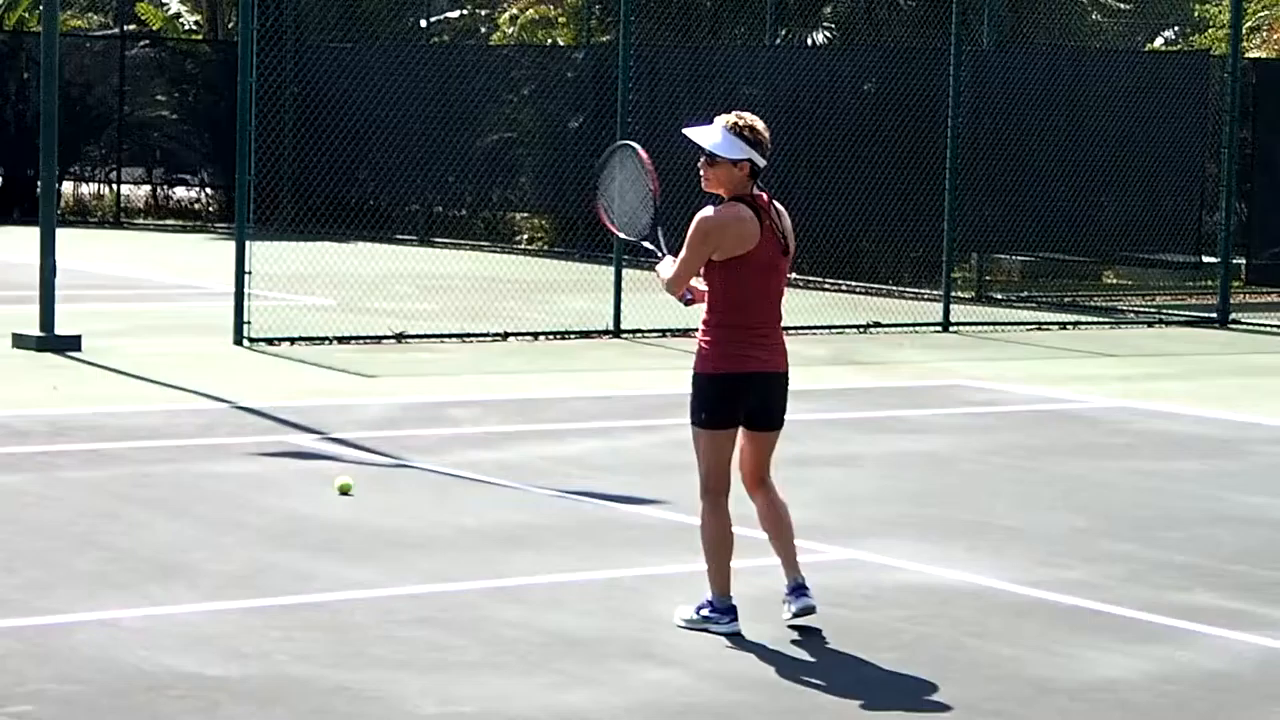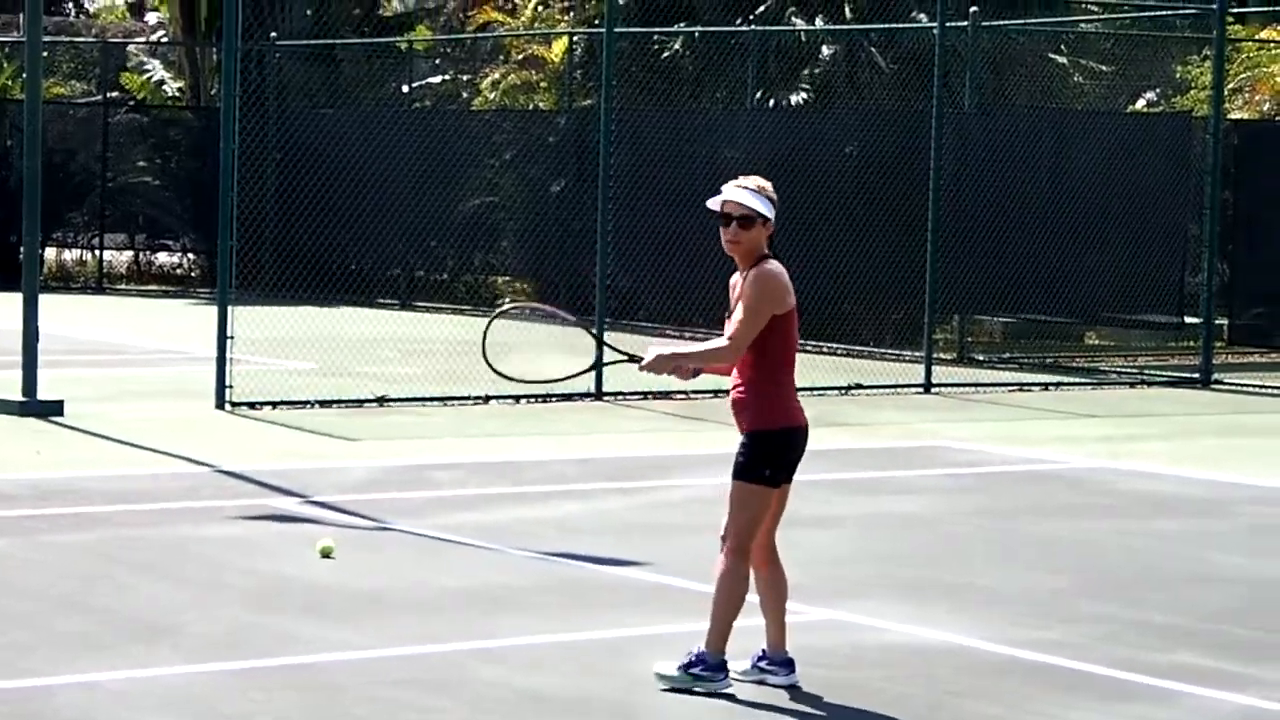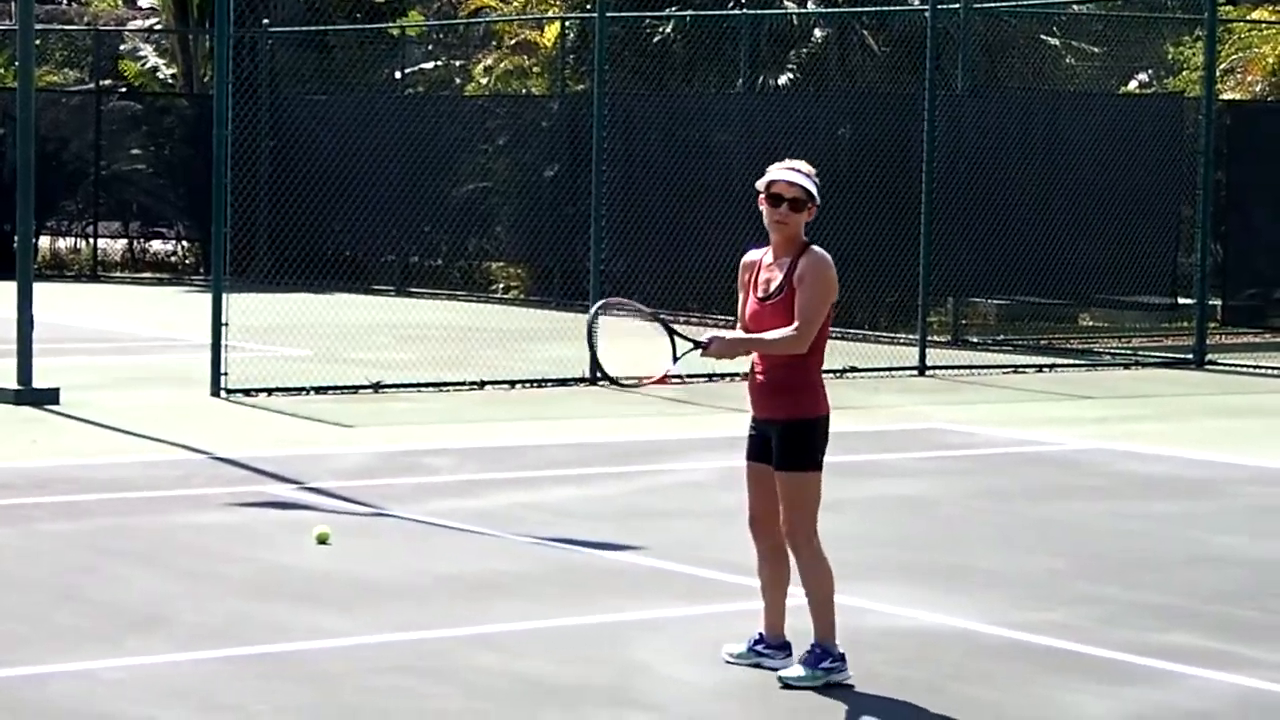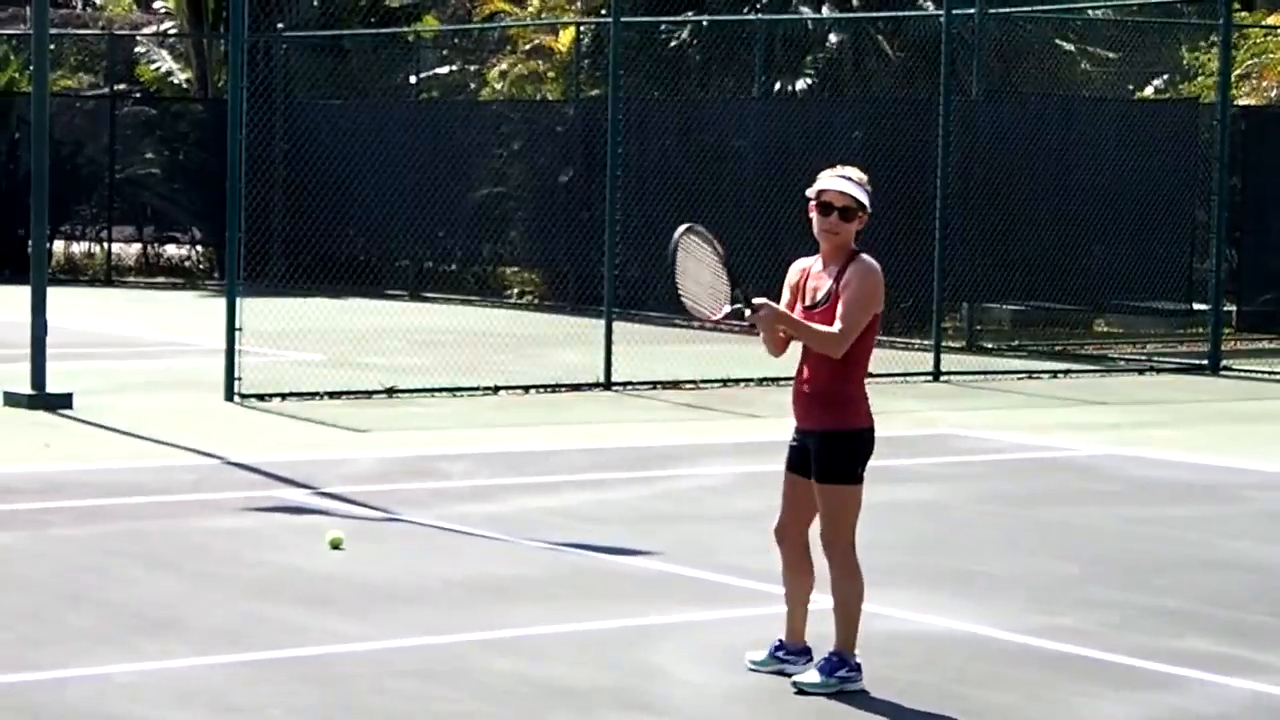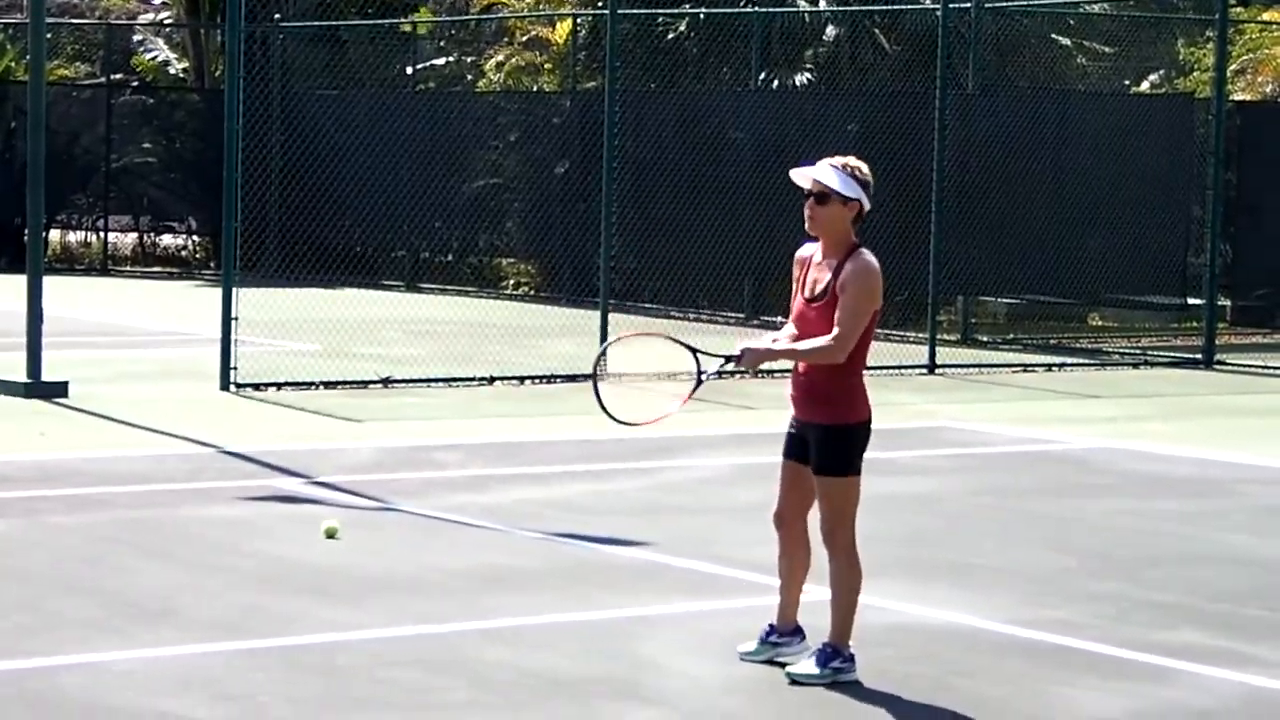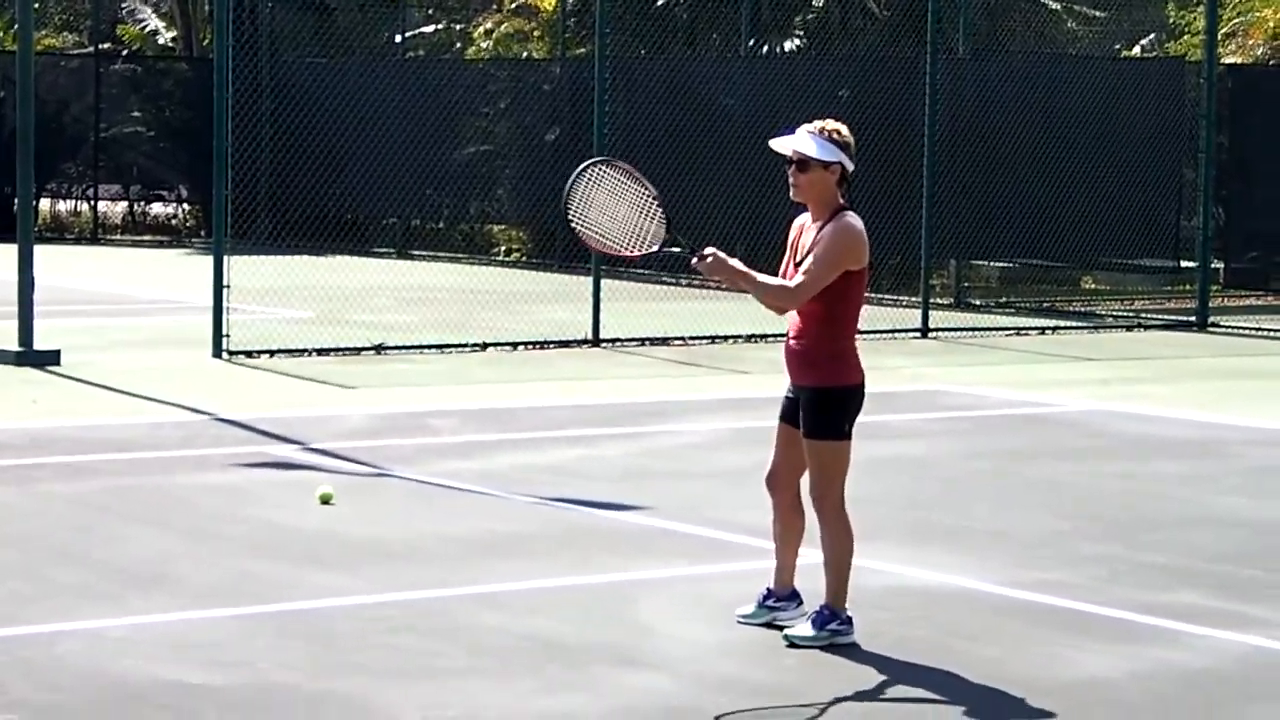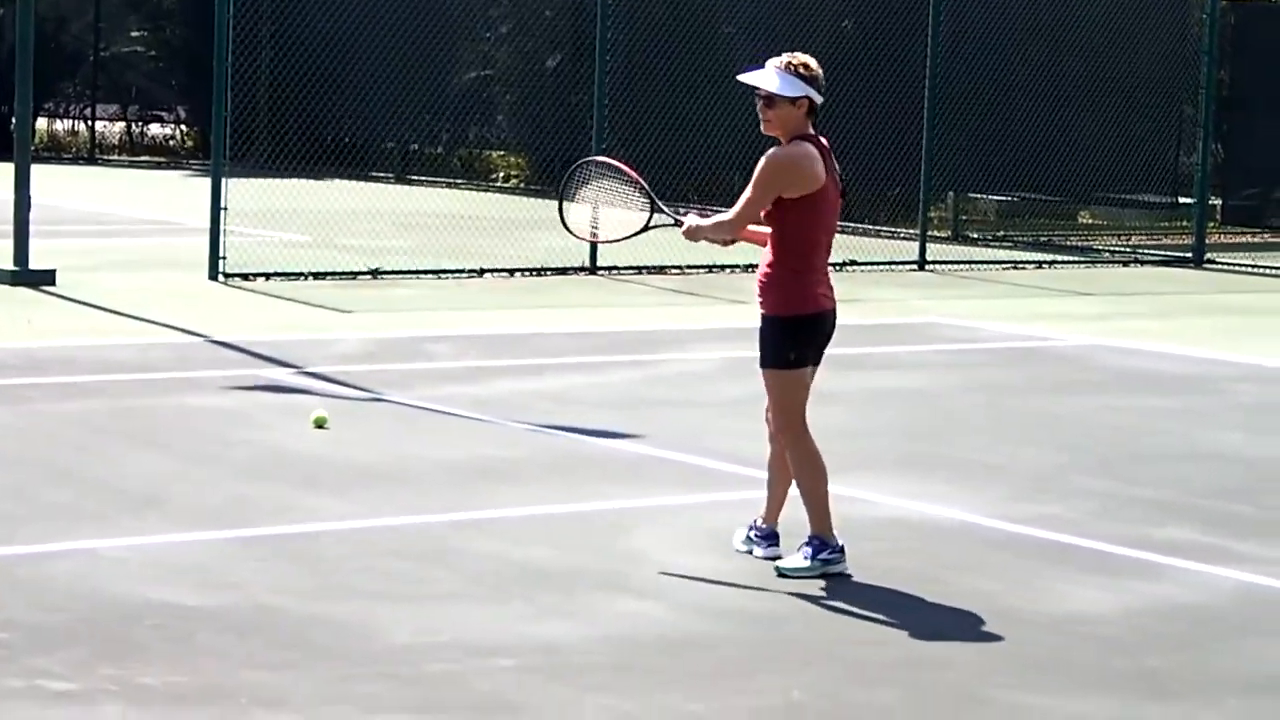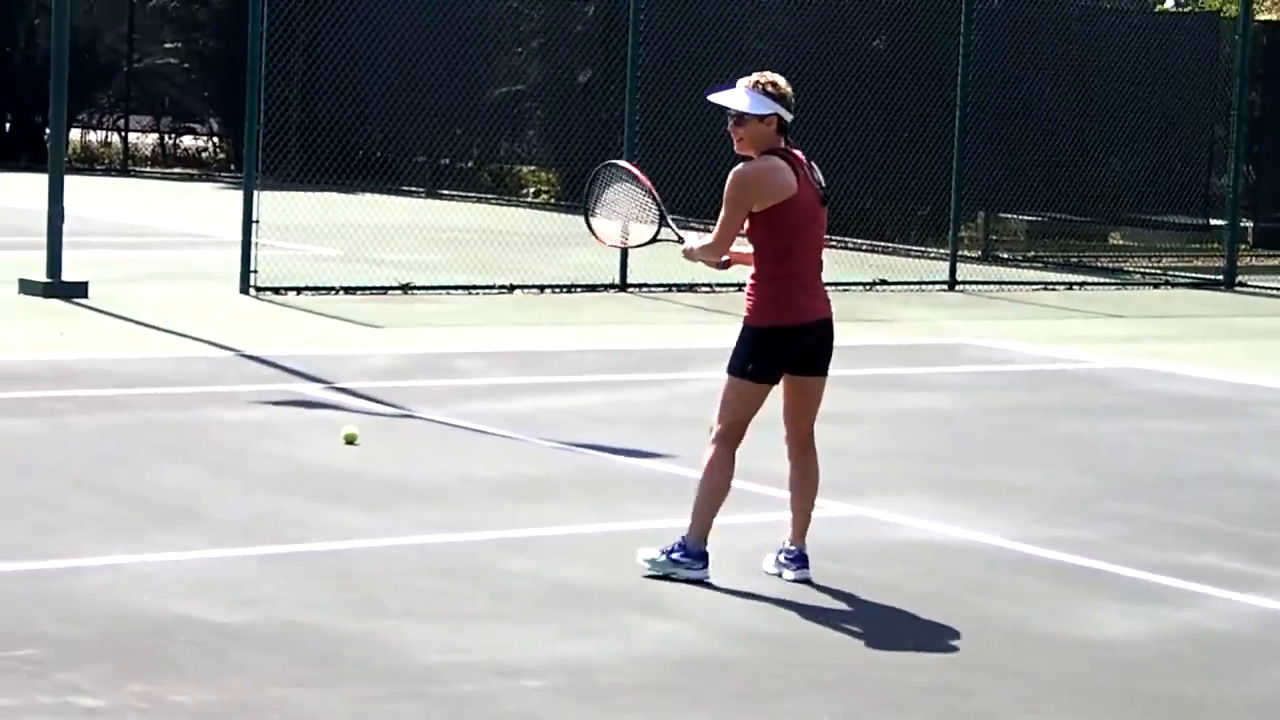
dt=0.5s
person 1, frame 1
left shoulder: (713, 220)
right shoulder: (778, 215)
left elbow: (672, 282)
left wrist: (670, 269)
left hip: (721, 371)
right hip: (770, 369)
left knee: (713, 491)
right knee: (759, 483)
left ankle: (720, 606)
right ankle: (797, 587)
person 1, frame 2
left shoulder: (765, 276)
right shoulder: (745, 278)
left elbow: (733, 348)
left wrist: (668, 355)
right wrist: (692, 363)
left hip: (770, 429)
right hip: (779, 427)
left knee: (735, 544)
right knee: (760, 546)
left ankle: (710, 661)
right ankle: (776, 658)
person 1, frame 3
left shoulder: (814, 263)
right shoulder: (750, 263)
left elbow: (800, 338)
left wrist: (737, 340)
right wrist: (728, 342)
left hip: (801, 415)
right hip: (765, 414)
left knee: (799, 534)
right knee: (763, 527)
left ankle: (828, 653)
right ankle: (772, 639)
person 1, frame 4
left shoulder: (863, 272)
right shoulder: (801, 269)
left elbow: (838, 343)
right elbow: (777, 346)
left wrist: (783, 317)
right wrist: (767, 323)
left hip: (843, 427)
right hip: (809, 425)
left knee: (836, 544)
right knee: (788, 533)
left ankle: (844, 662)
right ankle: (793, 646)
person 1, frame 5
left shoulder: (861, 269)
right shoulder: (803, 257)
left elbow: (838, 347)
left wrist: (773, 352)
right wrist: (776, 340)
left hip: (840, 419)
right hip: (806, 414)
left knee: (836, 534)
right knee: (787, 520)
left ankle: (838, 653)
right ankle: (785, 629)
person 1, frame 6
left shoulder: (845, 231)
right shoulder: (802, 225)
left elbow: (793, 294)
right elbow: (783, 299)
left wrist: (733, 268)
right wrist: (737, 275)
left hip: (832, 383)
right hip: (804, 379)
left knee: (826, 499)
right knee: (780, 483)
left ankle: (835, 615)
right ankle: (783, 593)
person 1, frame 7
left shoulder: (783, 159)
right shoulder: (818, 154)
left elbow: (732, 223)
left wrist: (698, 227)
right wrist: (742, 232)
left hip: (790, 310)
right hip: (816, 307)
left knee: (791, 430)
right knee: (783, 422)
left ankle: (826, 544)
right ankle: (766, 529)
person 1, frame 8
left shoulder: (750, 174)
right shoulder: (807, 169)
left elbow: (716, 247)
left wrist: (695, 249)
right wrist: (735, 255)
left hip: (773, 323)
right hip: (816, 321)
left knee: (725, 437)
right knee: (800, 439)
left ankle: (692, 551)
right ankle: (795, 552)
